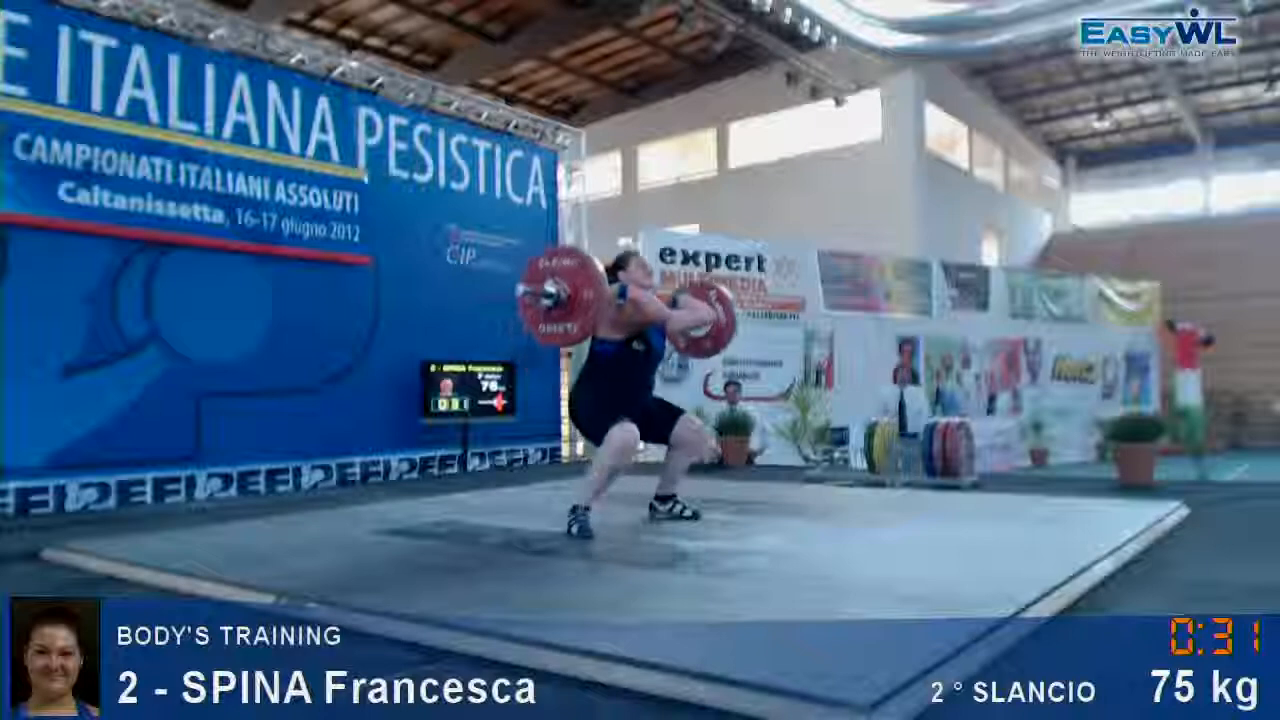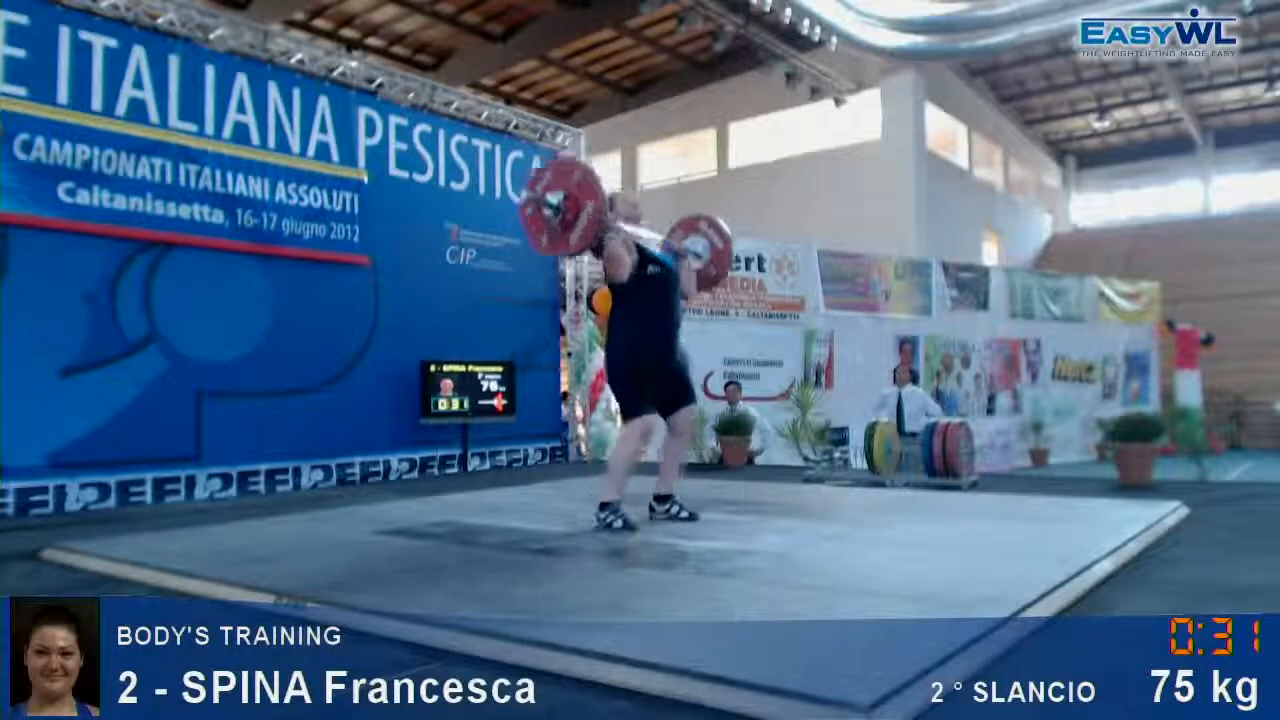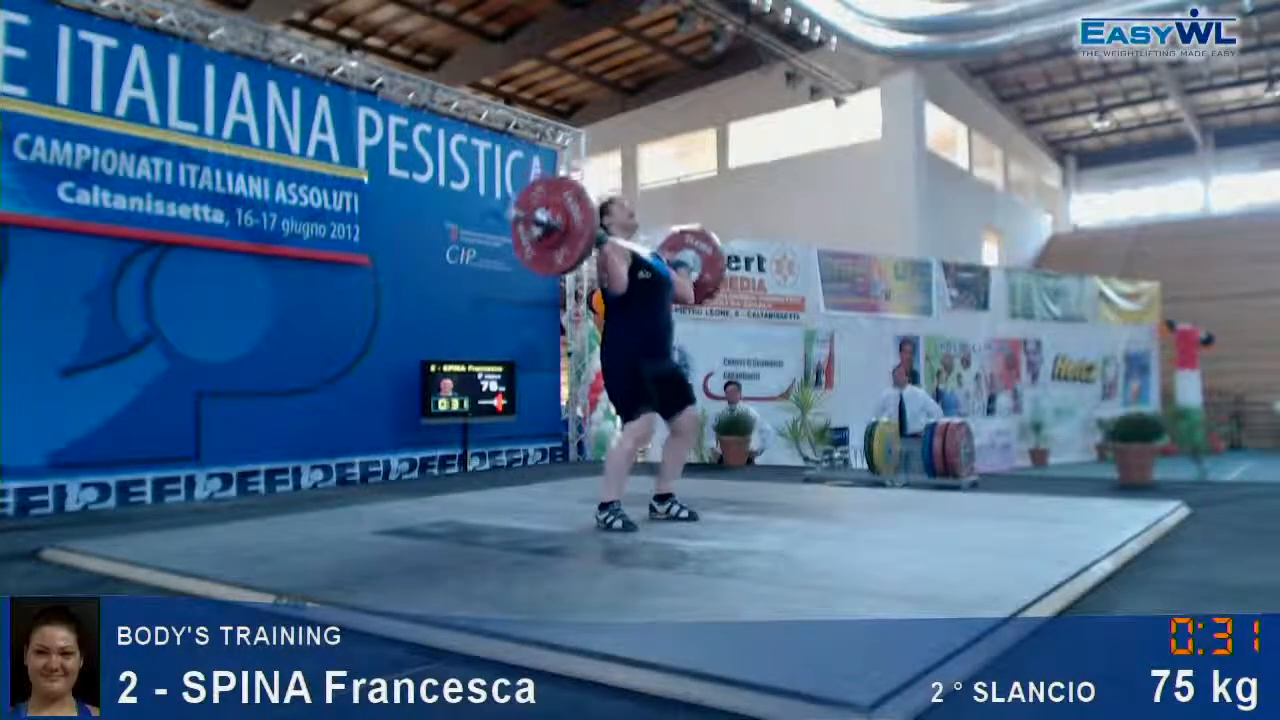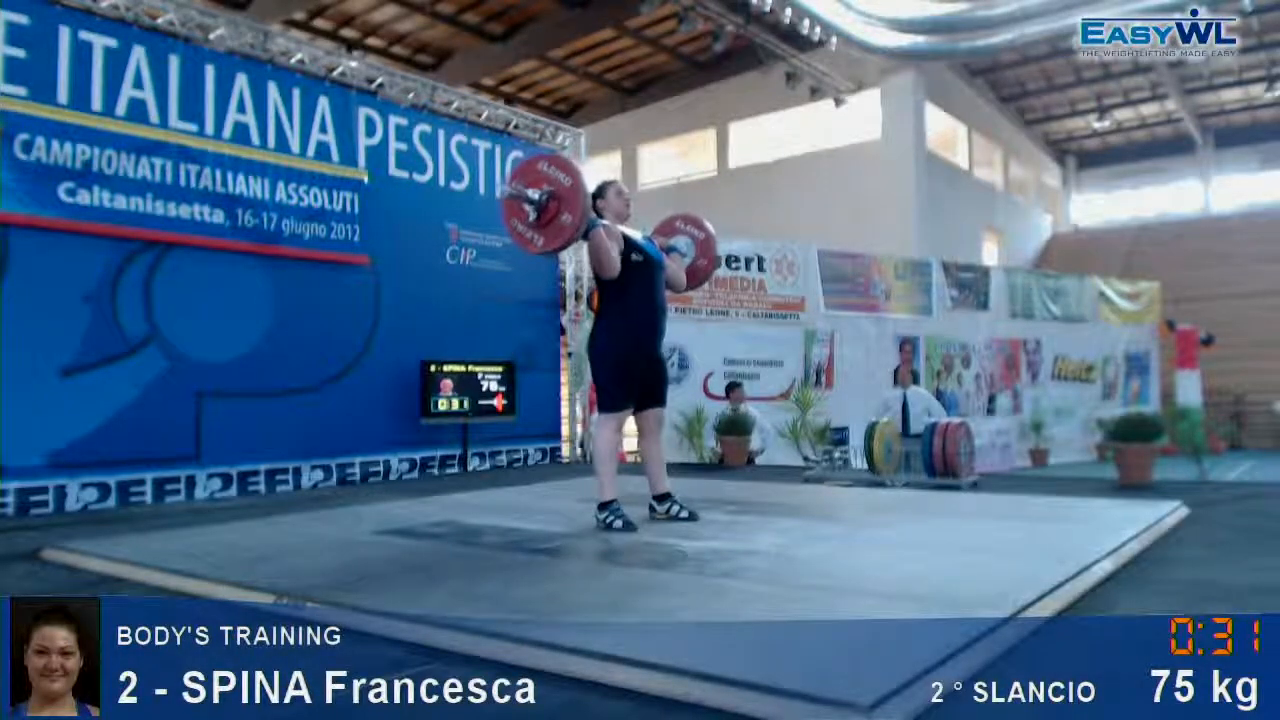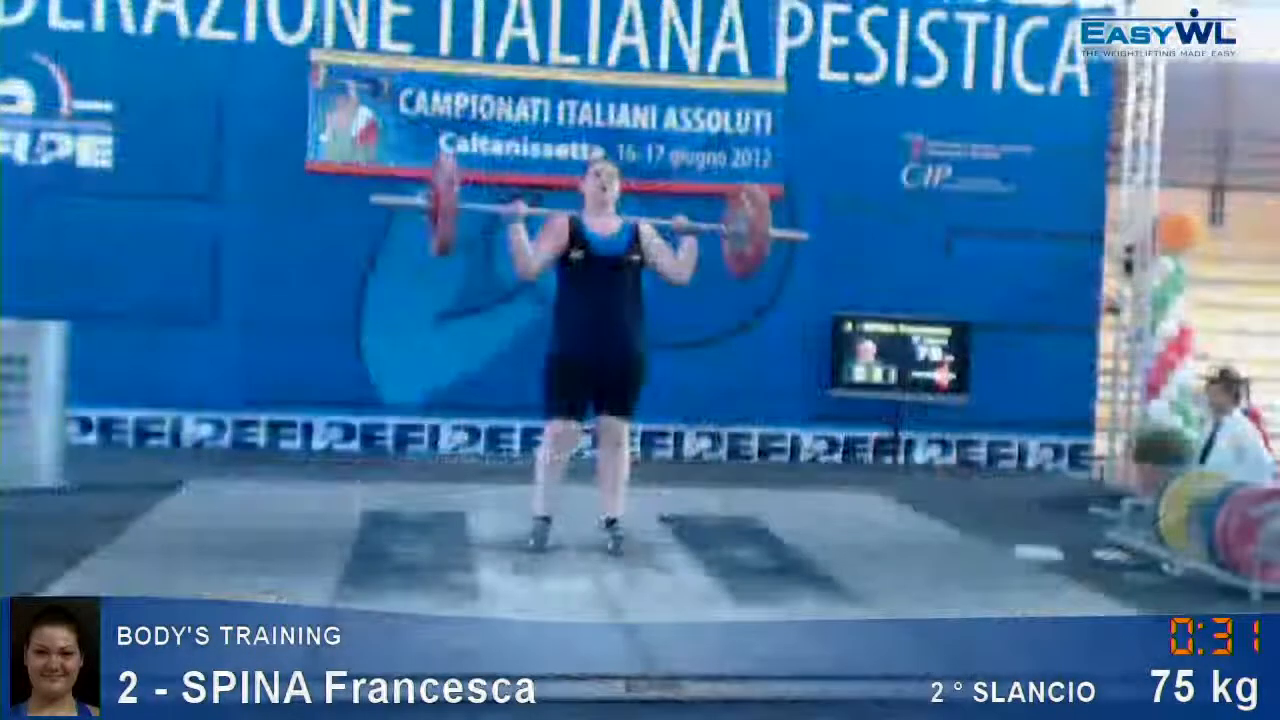
dt=1s
person 1, frame 1
left shoulder: (656, 316)
right shoulder: (618, 312)
left elbow: (706, 316)
right elbow: (658, 314)
left wrist: (679, 299)
right wrist: (622, 290)
left hip: (636, 402)
right hip: (595, 404)
left knee: (695, 433)
right knee: (625, 439)
left ankle: (663, 501)
right ankle: (579, 511)
person 1, frame 2
left shoulder: (656, 253)
right shoulder: (617, 246)
left elbow: (688, 289)
right elbow: (619, 273)
left wrist: (683, 255)
right wrist: (609, 230)
left hip: (667, 355)
right hip: (630, 355)
left knee: (684, 424)
right knee: (641, 427)
left ankle: (662, 500)
right ankle: (608, 507)
person 1, frame 3
left shoulder: (652, 258)
right shoulder: (613, 252)
left elbow: (687, 296)
right elbow: (617, 285)
left wrist: (676, 264)
right wrist: (602, 243)
left hip: (660, 358)
right hip: (626, 357)
left knee: (687, 422)
right knee: (641, 428)
left ankle: (663, 500)
right ankle: (608, 507)
person 1, frame 4
left shoulder: (645, 241)
right shoulder: (606, 233)
left elbow: (678, 282)
right elbow: (609, 269)
left wrist: (672, 249)
right wrist: (592, 226)
left hip: (648, 347)
right hip: (615, 344)
left knee: (654, 421)
right knee: (612, 420)
left ankle: (662, 499)
right ankle: (607, 506)
person 1, frame 5
left shoulder: (640, 232)
right shoulder: (563, 226)
left elbow: (680, 273)
right elbow: (528, 268)
left wrist: (688, 236)
right wrist: (516, 223)
left hip: (624, 353)
right hip: (572, 351)
left knee: (615, 434)
right knee: (559, 433)
left ankle: (612, 521)
right ankle: (541, 518)
